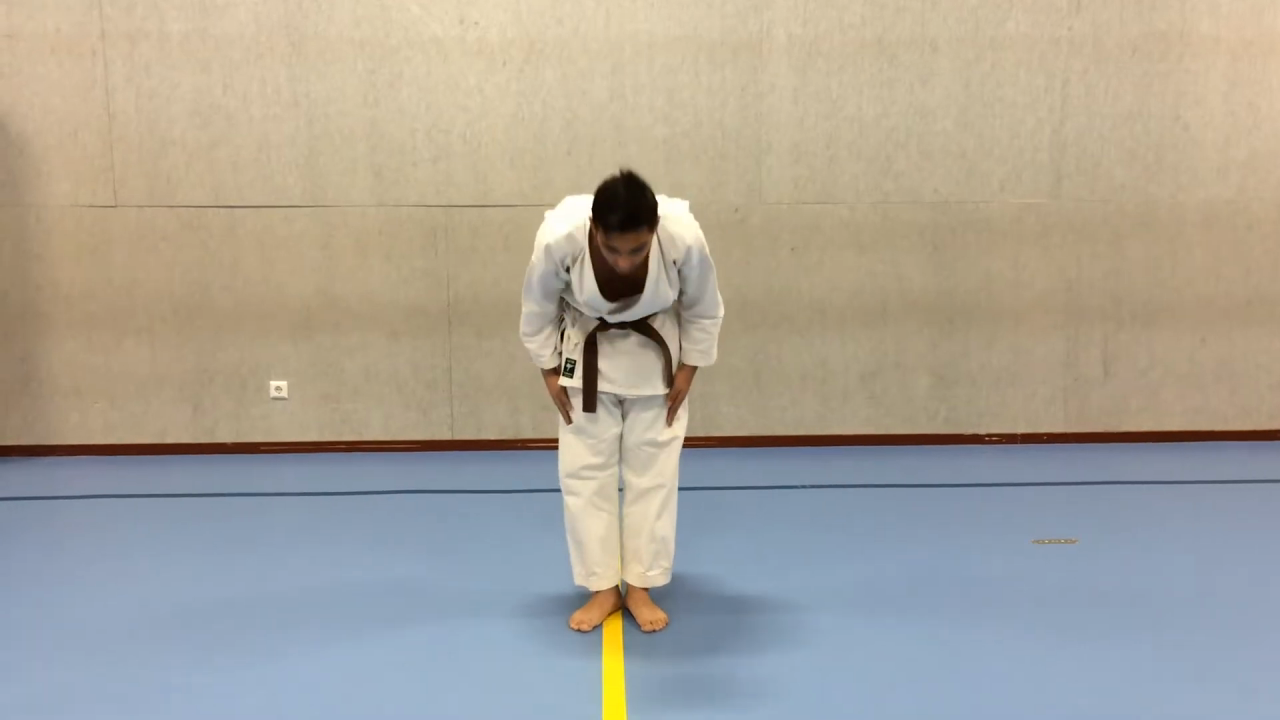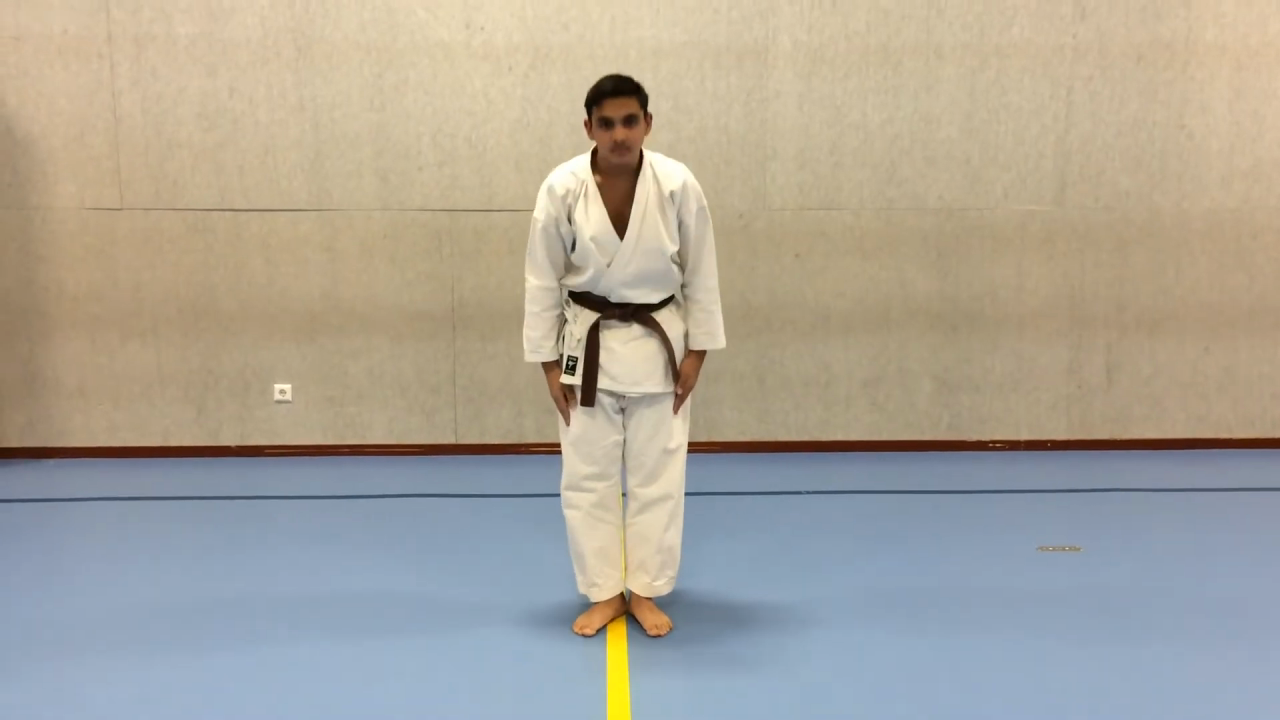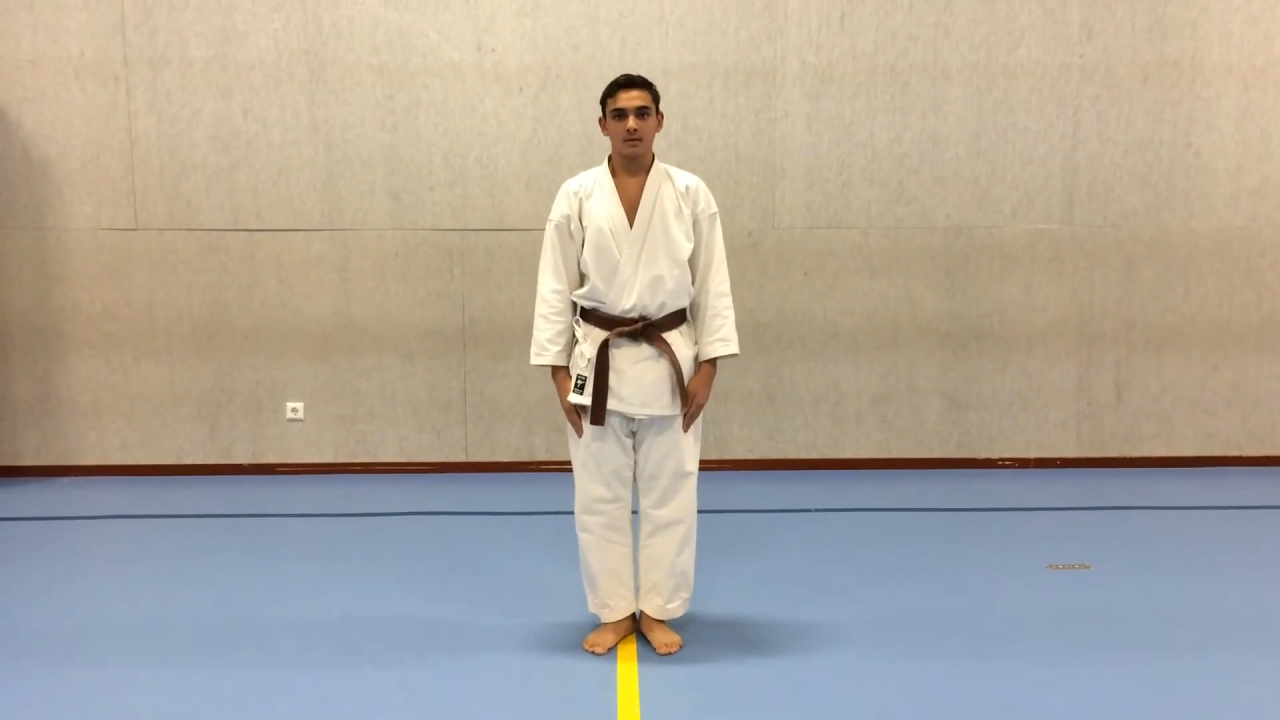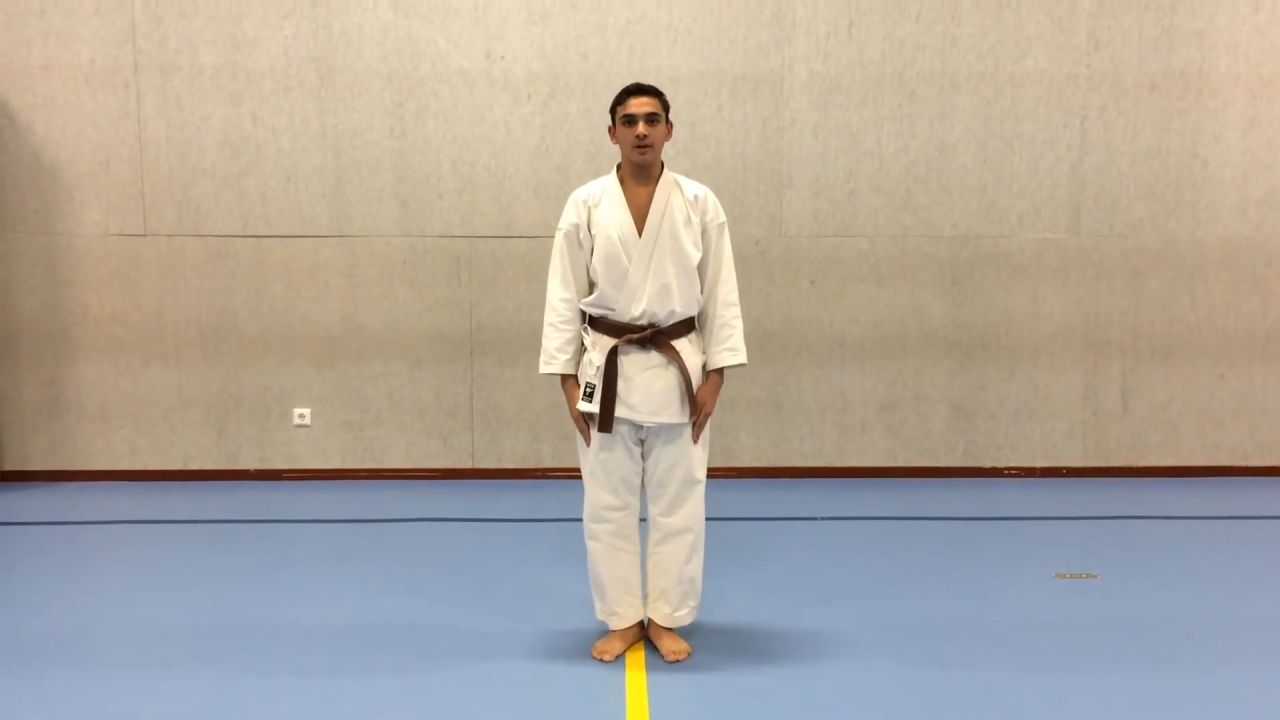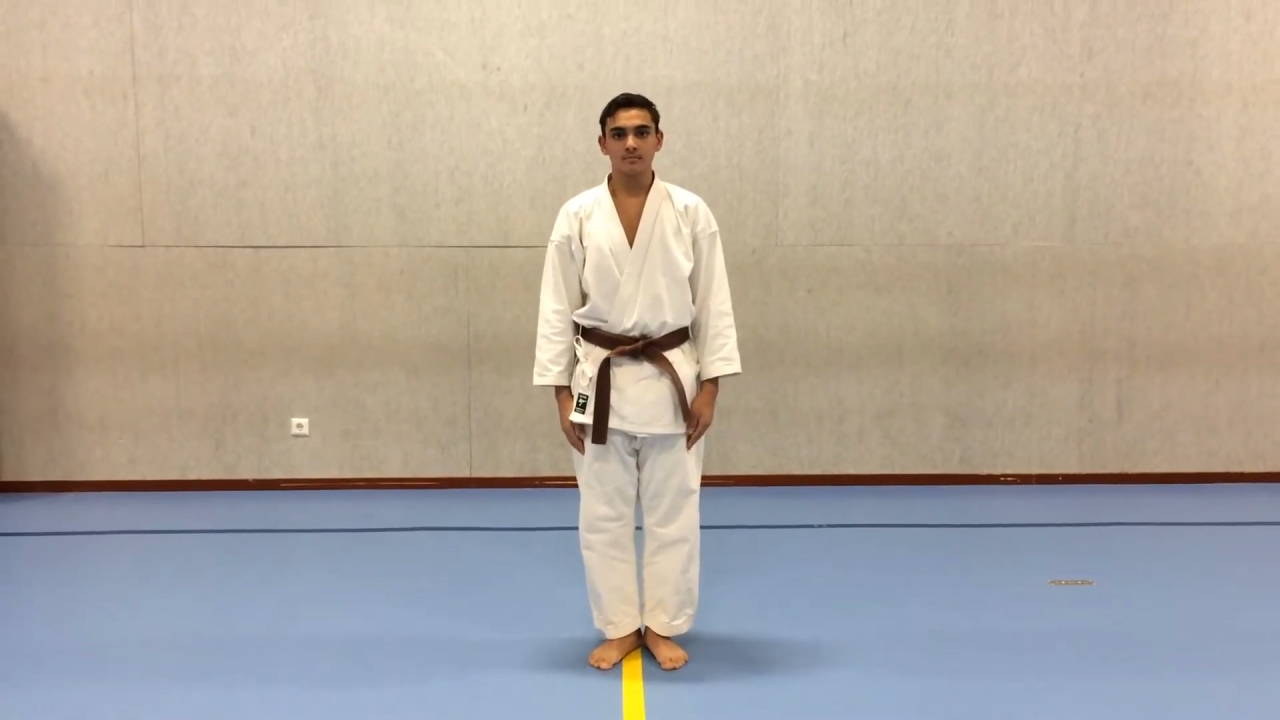
dt=1s
person 1, frame 1
left shoulder: (684, 237)
right shoulder: (558, 238)
left elbow: (704, 309)
right elbow: (538, 308)
left wrist: (687, 369)
right wrist: (551, 372)
left hip: (655, 347)
right hip: (587, 346)
left knee: (652, 467)
right knee: (585, 467)
left ankle: (639, 586)
right ankle: (602, 587)
person 1, frame 2
left shoulder: (678, 185)
right shoulder: (561, 188)
left elbow: (701, 275)
right elbow: (542, 280)
left wrist: (696, 352)
right wrist: (549, 362)
left hip: (659, 343)
right hip: (588, 343)
left knee: (658, 476)
right knee: (587, 477)
left ankle: (645, 592)
right ankle: (603, 593)
person 1, frame 3
left shoulder: (690, 193)
right shoulder: (576, 195)
left elbow: (712, 283)
right elbow: (555, 286)
left wrist: (707, 365)
right wrist: (559, 370)
left hip: (669, 359)
right hip: (598, 359)
left knee: (670, 495)
right knee: (600, 496)
left ankle: (659, 611)
right ankle: (613, 611)
person 1, frame 4
left shoulder: (699, 202)
right shoulder: (585, 203)
left elbow: (719, 293)
right elbow: (564, 295)
left wrist: (715, 375)
right wrist: (568, 379)
left hip: (677, 367)
right hip: (607, 368)
left knee: (678, 503)
right knee: (608, 503)
left ankle: (666, 618)
right ankle: (621, 619)
person 1, frame 5
left shoulder: (690, 212)
right shoulder: (576, 215)
left elbow: (713, 303)
right elbow: (557, 308)
left wrist: (710, 386)
right wrist: (561, 392)
left hip: (670, 378)
right hip: (600, 379)
left knee: (674, 513)
right knee: (604, 514)
left ankle: (664, 627)
right ankle: (618, 628)
